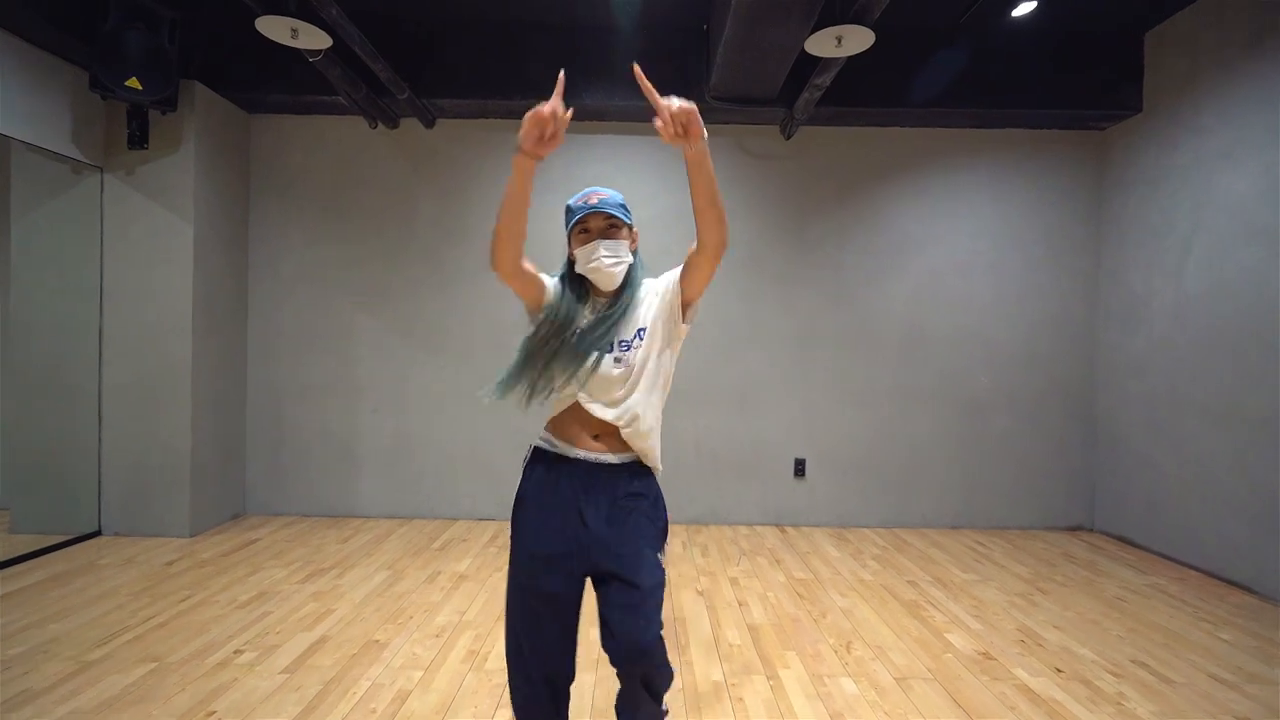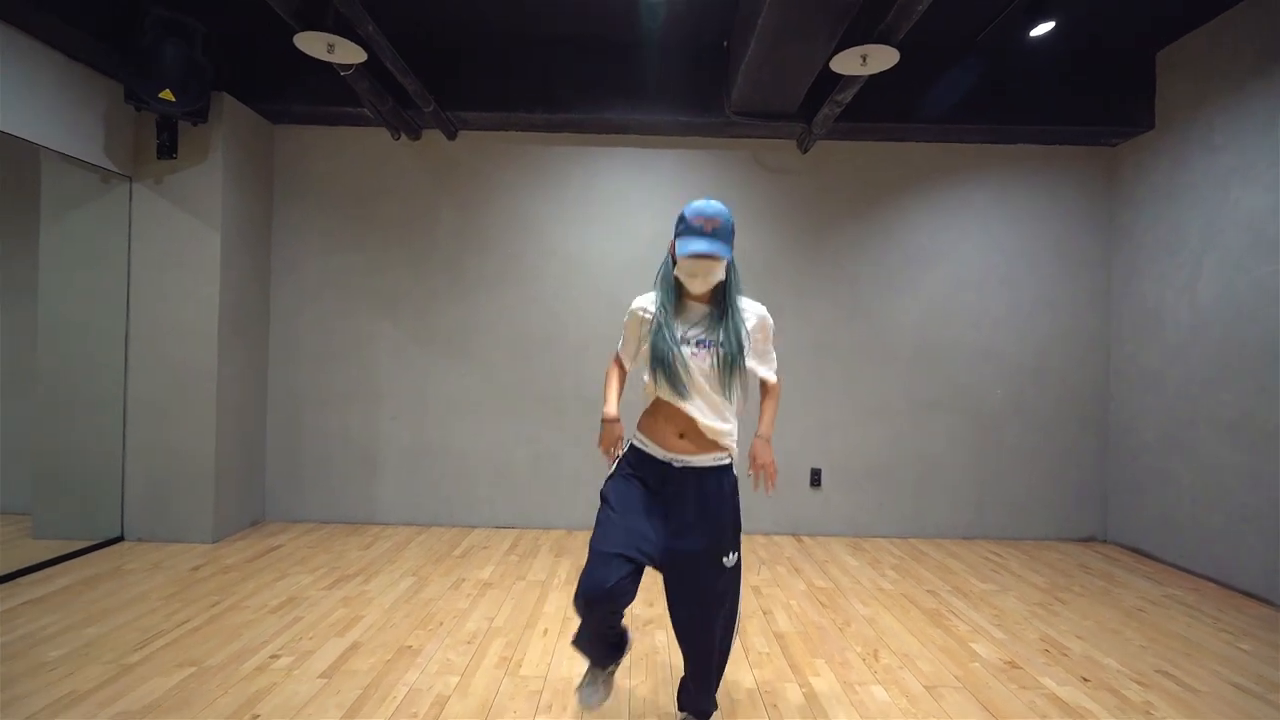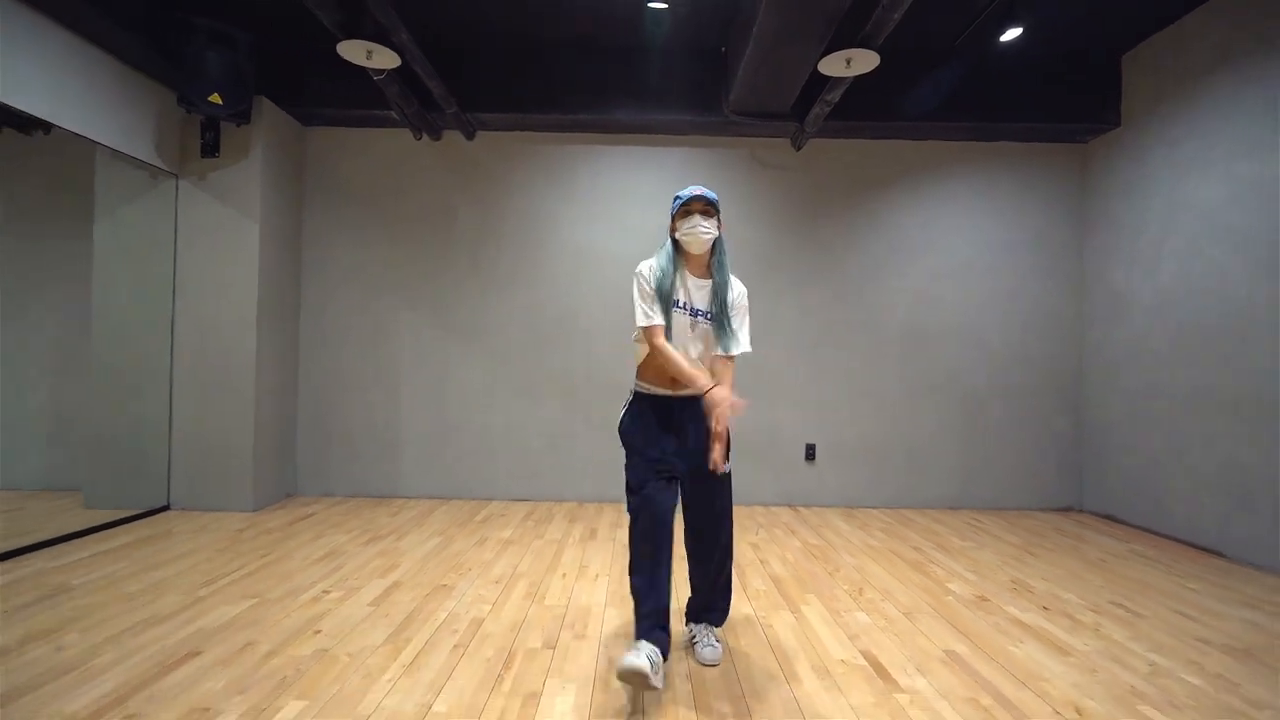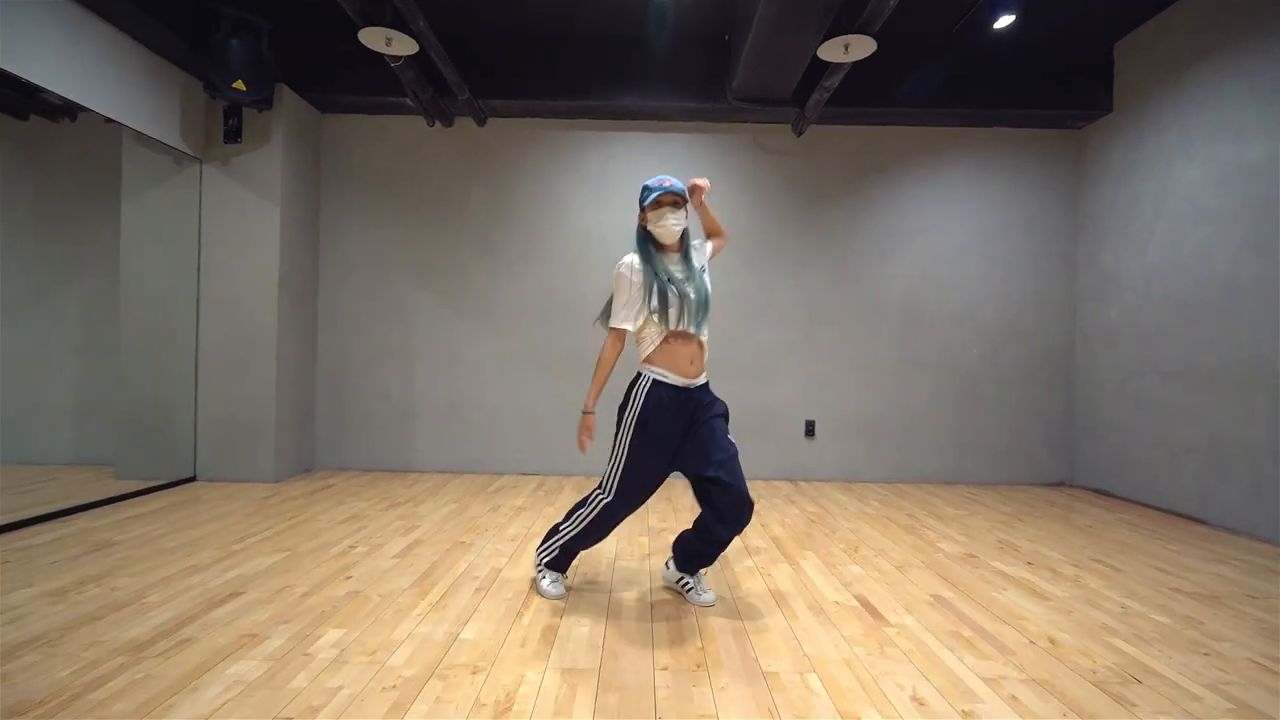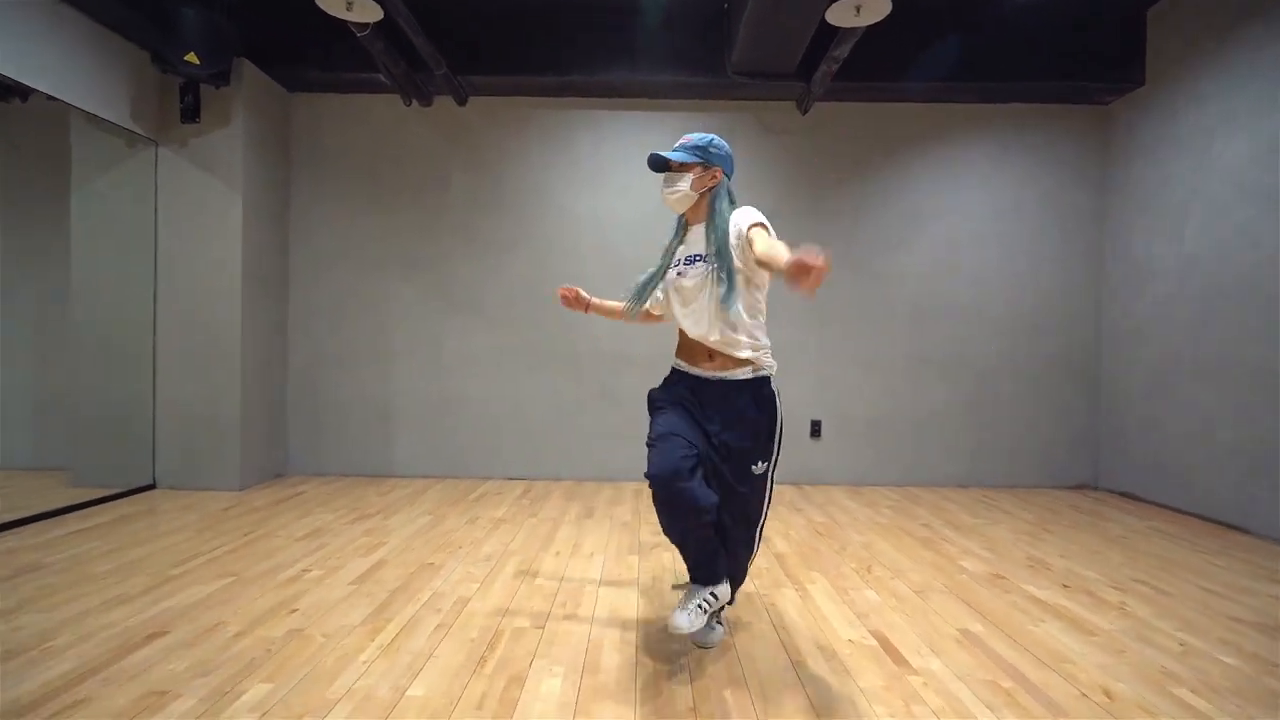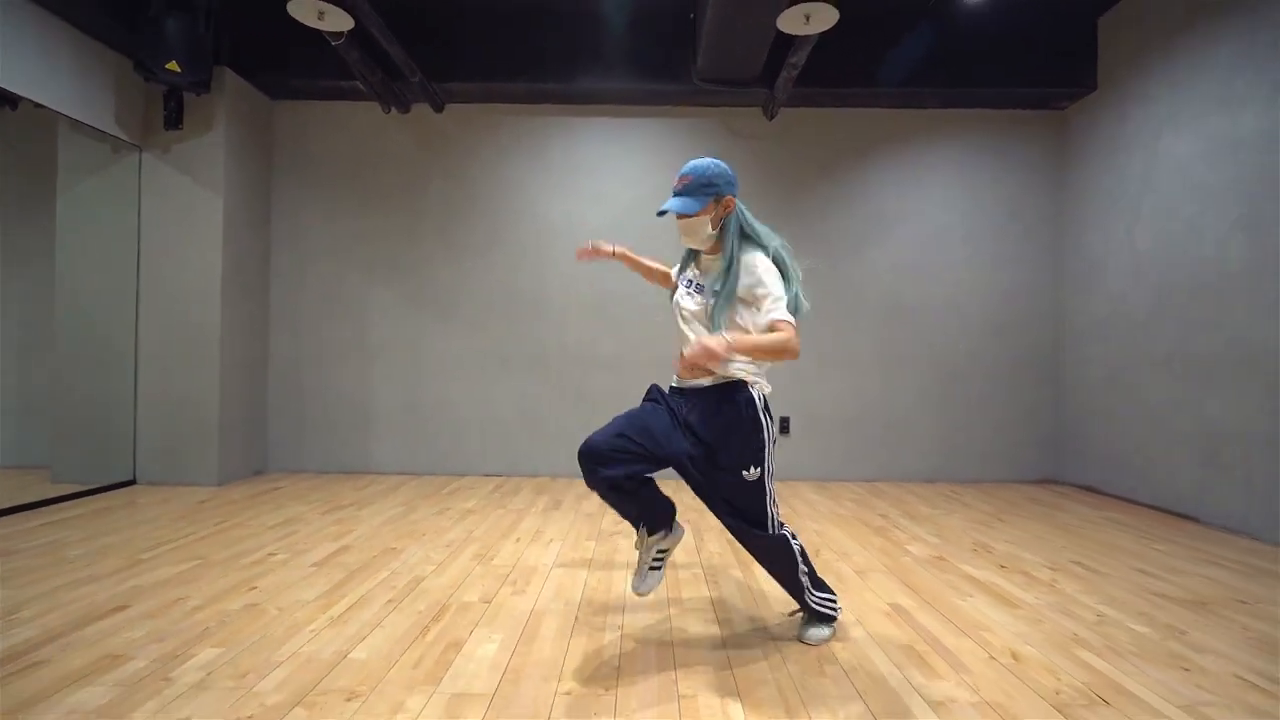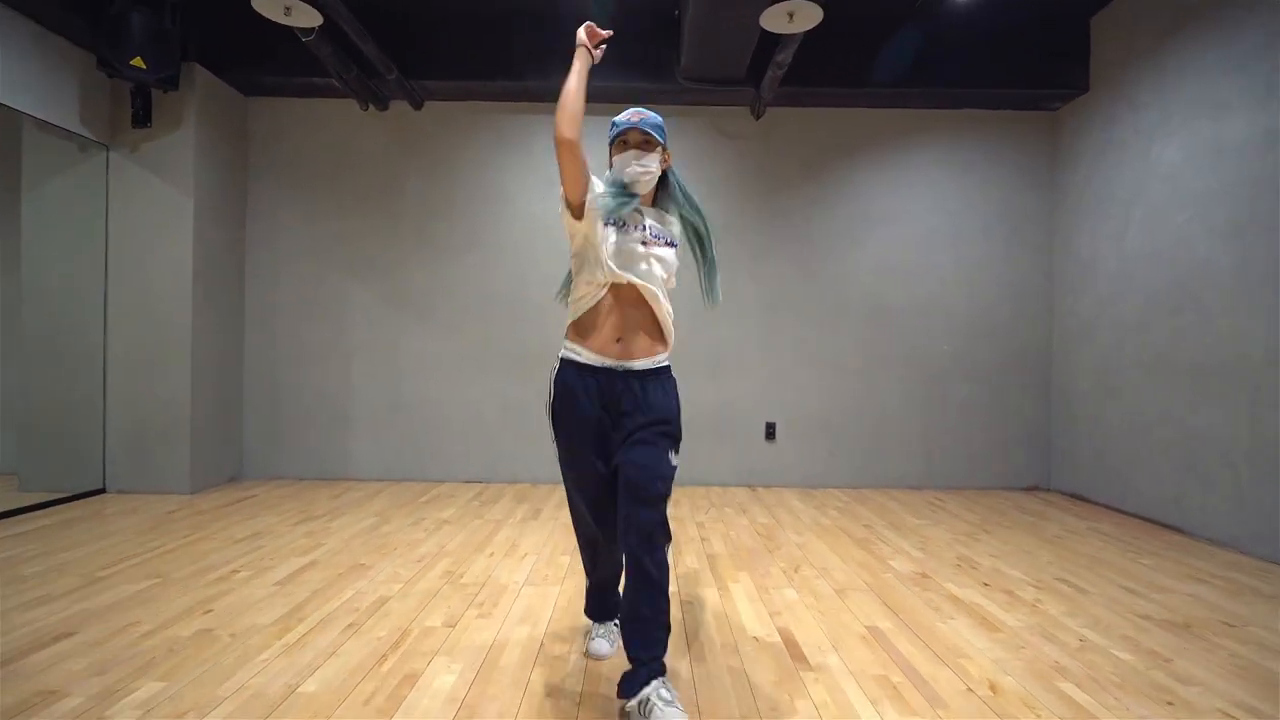
dt=0.5s
person 1, frame 1
left shoulder: (664, 303)
right shoulder: (557, 304)
left elbow: (712, 245)
right elbow: (504, 260)
left hip: (627, 490)
right hip: (553, 479)
left knee: (636, 644)
right knee: (535, 634)
person 1, frame 2
left shoulder: (751, 318)
right shoulder: (647, 311)
left elbow: (770, 386)
right elbow: (621, 363)
left wrist: (763, 439)
right wrist: (610, 409)
left hip: (711, 486)
right hip: (642, 474)
left knee: (708, 616)
right knee: (599, 591)
right ankle: (604, 654)
person 1, frame 3
left shoulder: (732, 292)
right shoulder: (651, 274)
left elbow: (724, 362)
right elbow: (658, 344)
left wrist: (722, 421)
right wrist: (710, 389)
left hip: (697, 413)
right hip: (648, 411)
left knee: (711, 523)
right knee: (651, 514)
left ankle: (704, 622)
right ankle: (649, 642)
person 1, frame 4
left shoulder: (695, 257)
right shoulder: (636, 267)
left elbow: (719, 236)
right elbow: (617, 341)
right wrist: (588, 408)
left hip: (698, 401)
right hip: (654, 397)
left knee: (734, 505)
right knee: (618, 494)
person 1, frame 5
left shoulder: (742, 222)
right shoulder: (678, 245)
left elbow: (767, 251)
right elbow: (655, 311)
left wrist: (792, 264)
right wrist: (593, 305)
left hip: (746, 393)
right hip: (686, 387)
left knee: (738, 517)
right knee: (668, 480)
left ankle: (713, 599)
right ankle: (707, 583)
person 1, frame 6
left shoulder: (754, 267)
right shoulder: (697, 263)
left elbow: (788, 342)
left wrist: (726, 345)
right wrist: (619, 254)
left hip: (734, 408)
right hip: (682, 401)
left knee: (758, 523)
right knee: (600, 455)
left ankle: (819, 606)
right ankle: (659, 529)
person 1, frame 7
left shoulder: (673, 223)
right shoulder: (591, 204)
right elbow: (566, 138)
right wrist: (583, 57)
left hip: (649, 384)
right hip: (583, 381)
left knee: (643, 516)
right knee: (595, 515)
right ankle: (605, 614)
